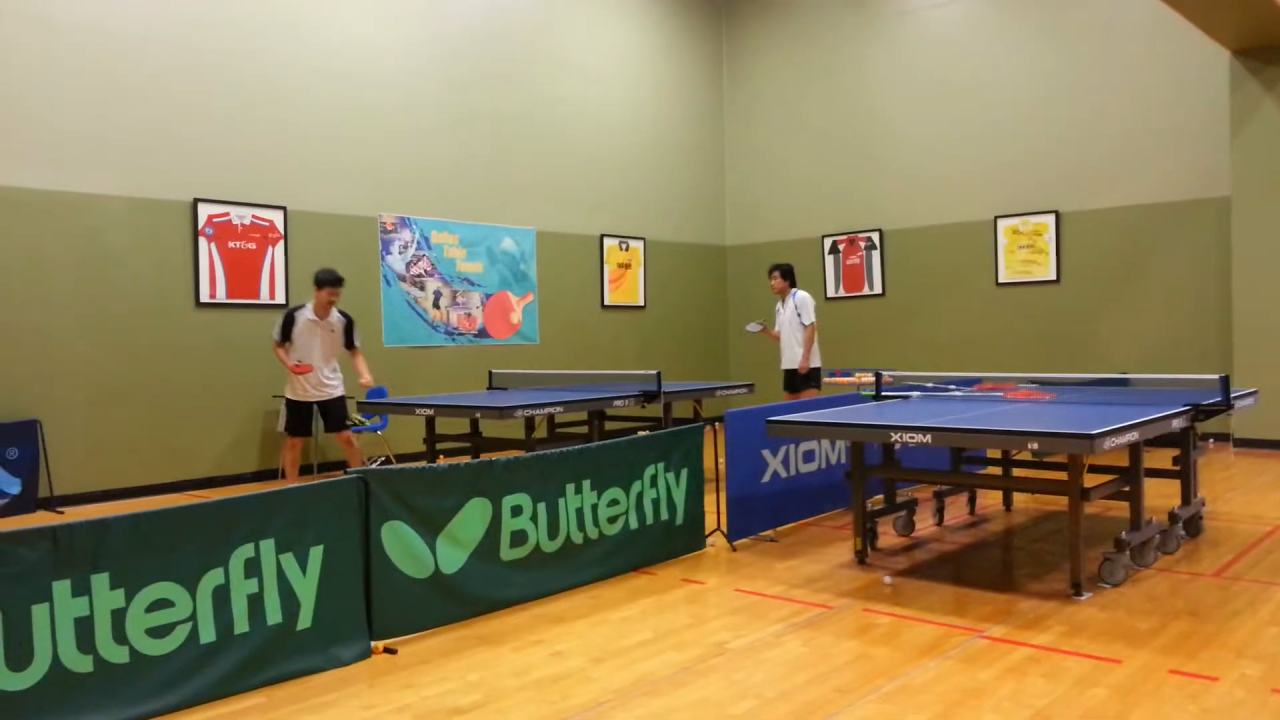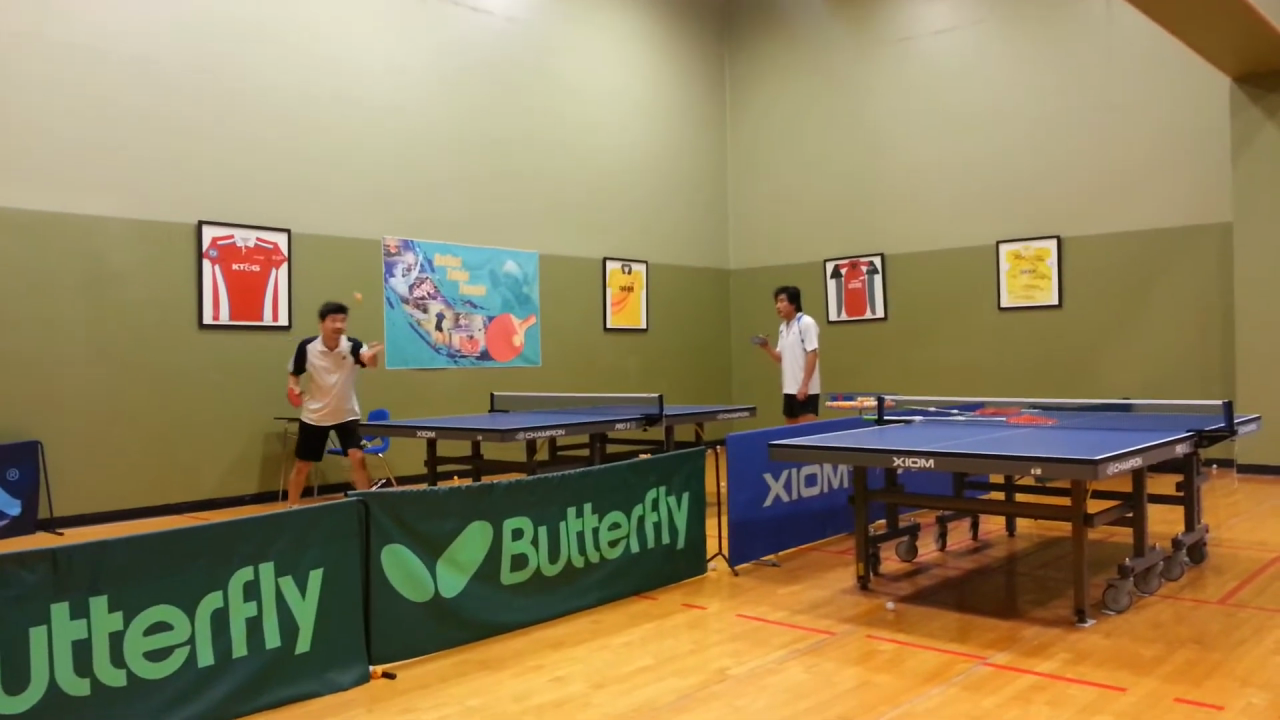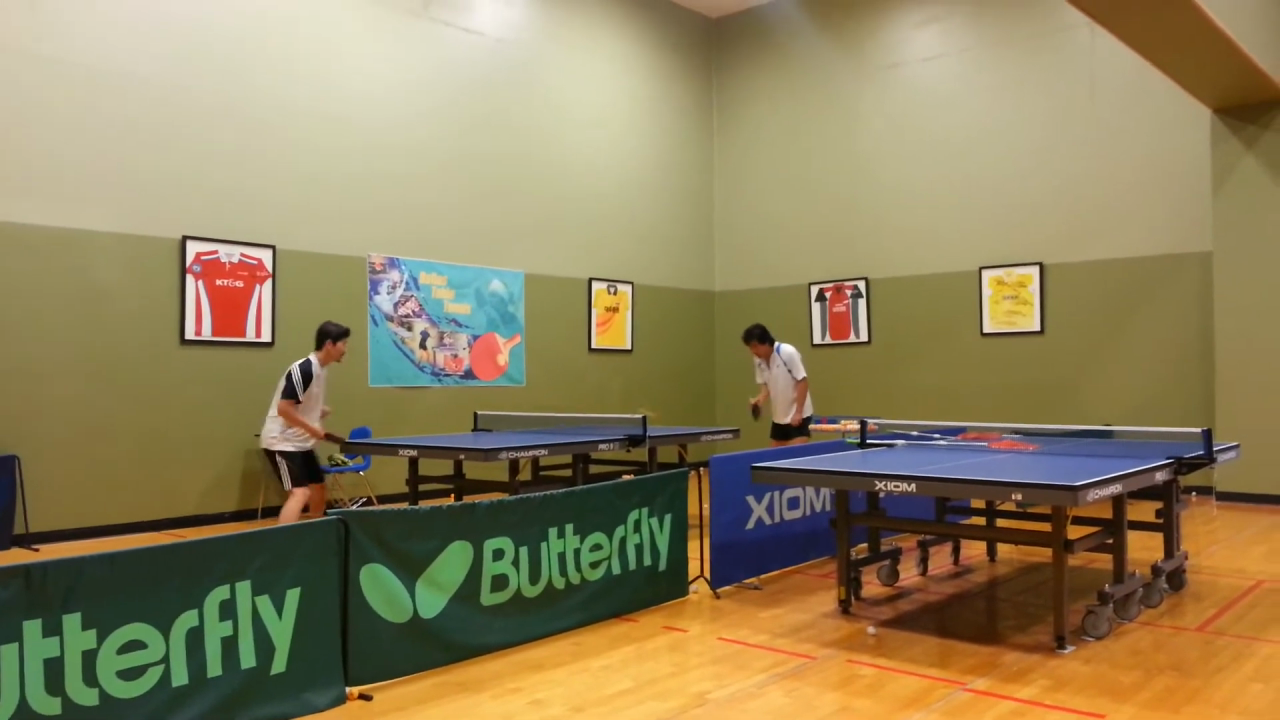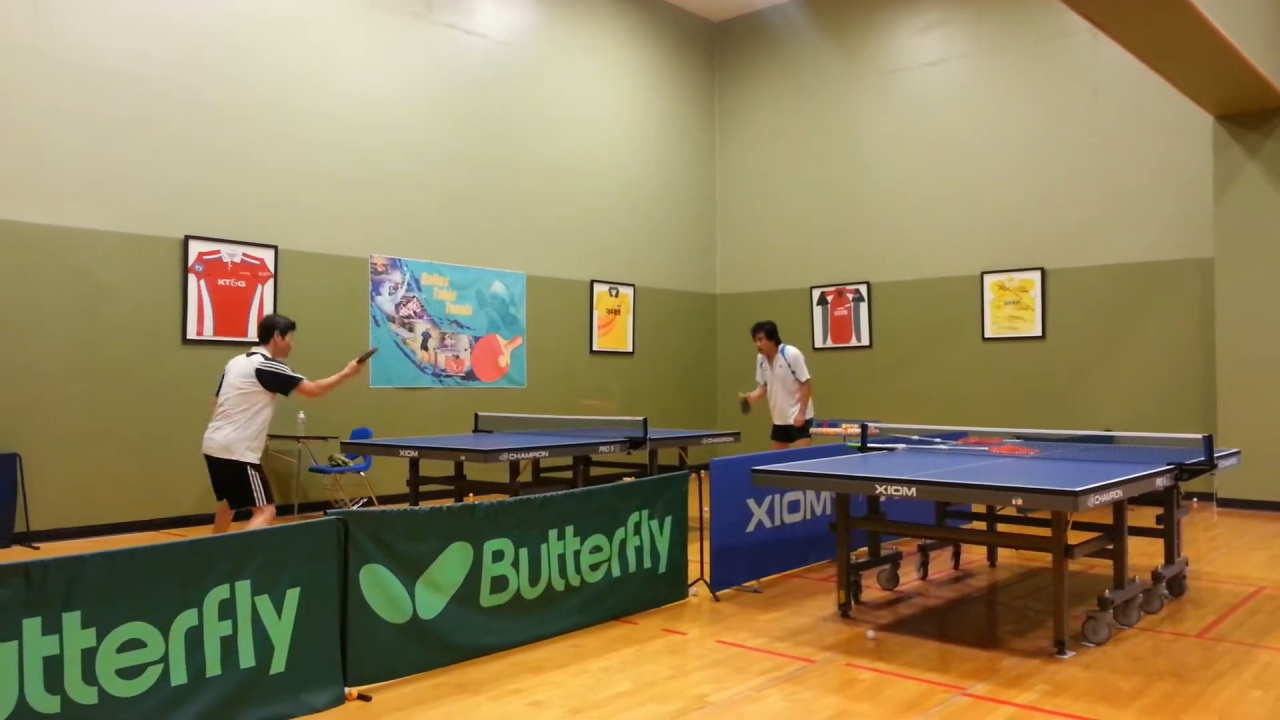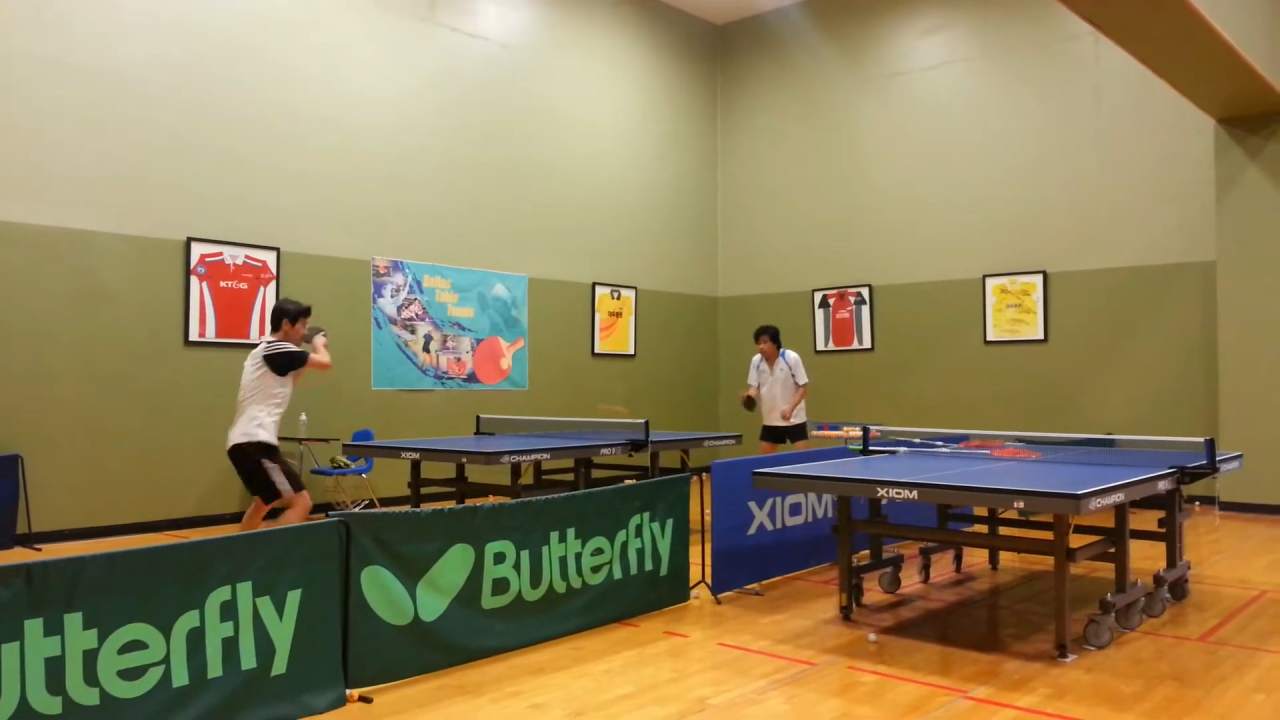
dt=1s
person 1, frame 1
left shoulder: (344, 321)
right shoulder: (294, 316)
left elbow: (355, 352)
right elbow: (278, 346)
left wrist: (365, 376)
right wrist: (288, 363)
left hip: (331, 388)
right hip: (298, 389)
left knee: (345, 437)
right knee: (294, 442)
person 1, frame 2
left shoulder: (353, 346)
right shoulder: (306, 347)
left elbow: (369, 360)
right elbow: (294, 375)
left wrist: (373, 355)
right wrist: (294, 388)
left hip: (347, 414)
right hip: (313, 416)
left knee: (358, 458)
right knee: (302, 465)
right ankle: (292, 507)
person 1, frame 3
left shoulder: (312, 368)
right shoulder: (303, 370)
right elbow: (284, 408)
left wrist: (319, 412)
right wrist: (312, 430)
left hip: (298, 443)
right hip: (281, 441)
left knee: (318, 489)
right knee: (301, 493)
person 1, frame 4
left shoulder: (236, 363)
right shoulder: (267, 366)
right elbow: (312, 390)
right wrist: (345, 372)
left hip: (215, 446)
right hip: (238, 451)
left knee: (231, 501)
right knee: (265, 511)
person 1, frame 5
left shoulder: (265, 352)
right shoulder: (275, 349)
right elbow: (323, 362)
right wrist: (319, 344)
left hip: (241, 442)
right hip: (254, 441)
left knee: (264, 501)
right knee: (300, 503)
